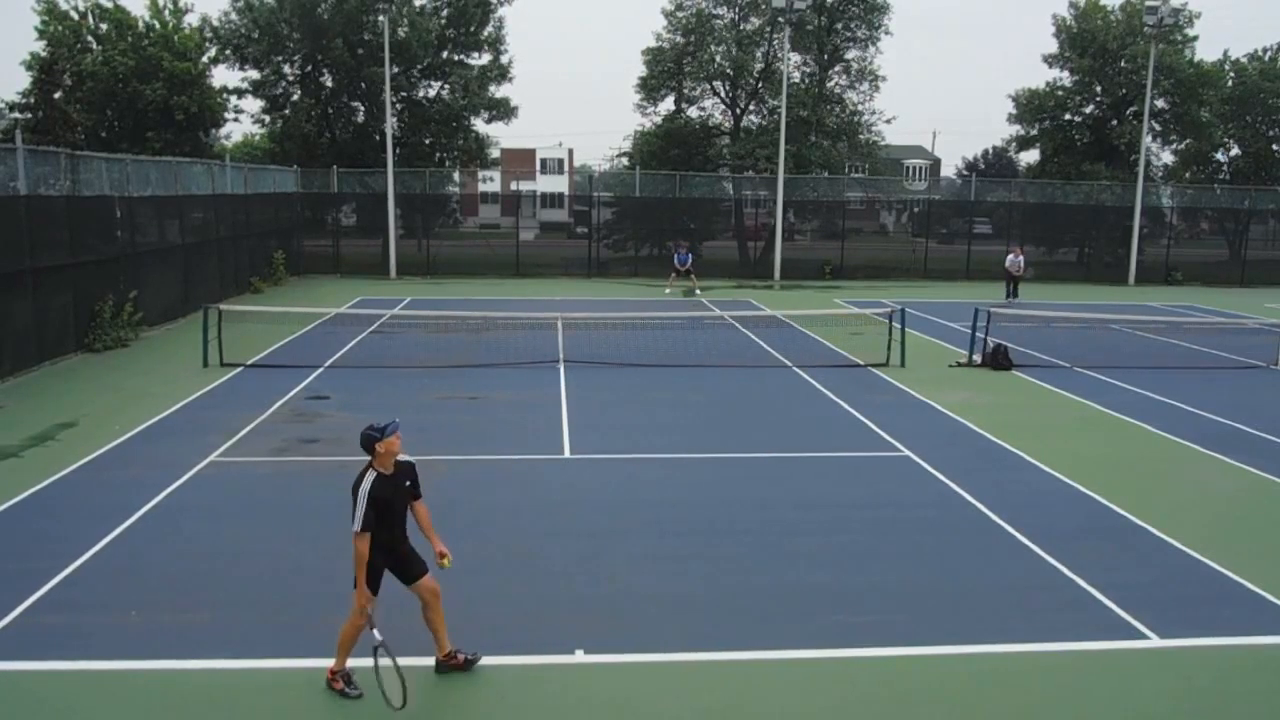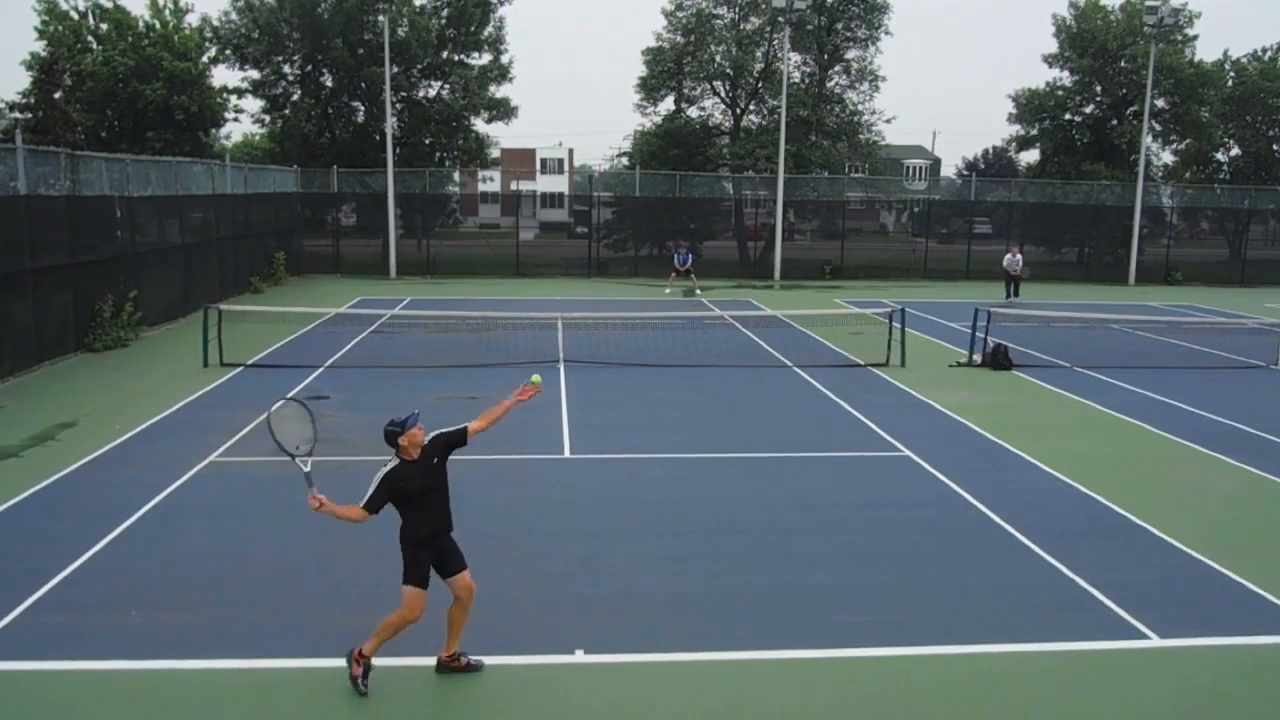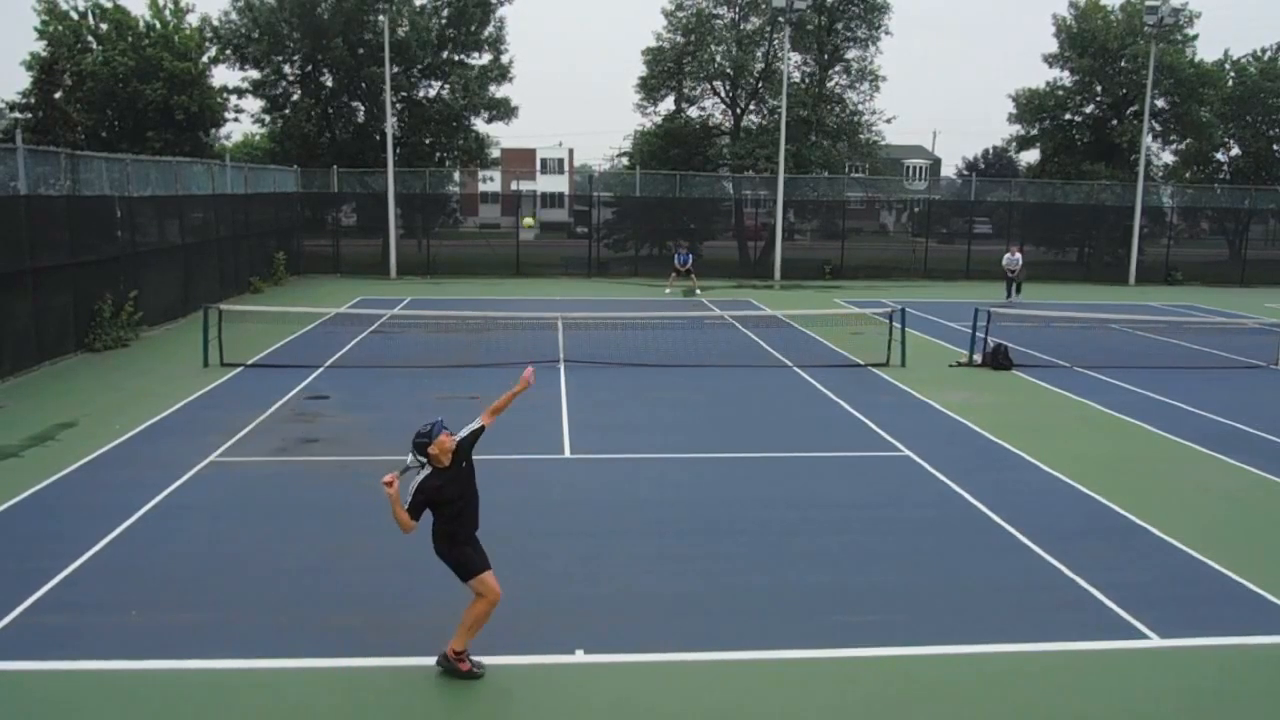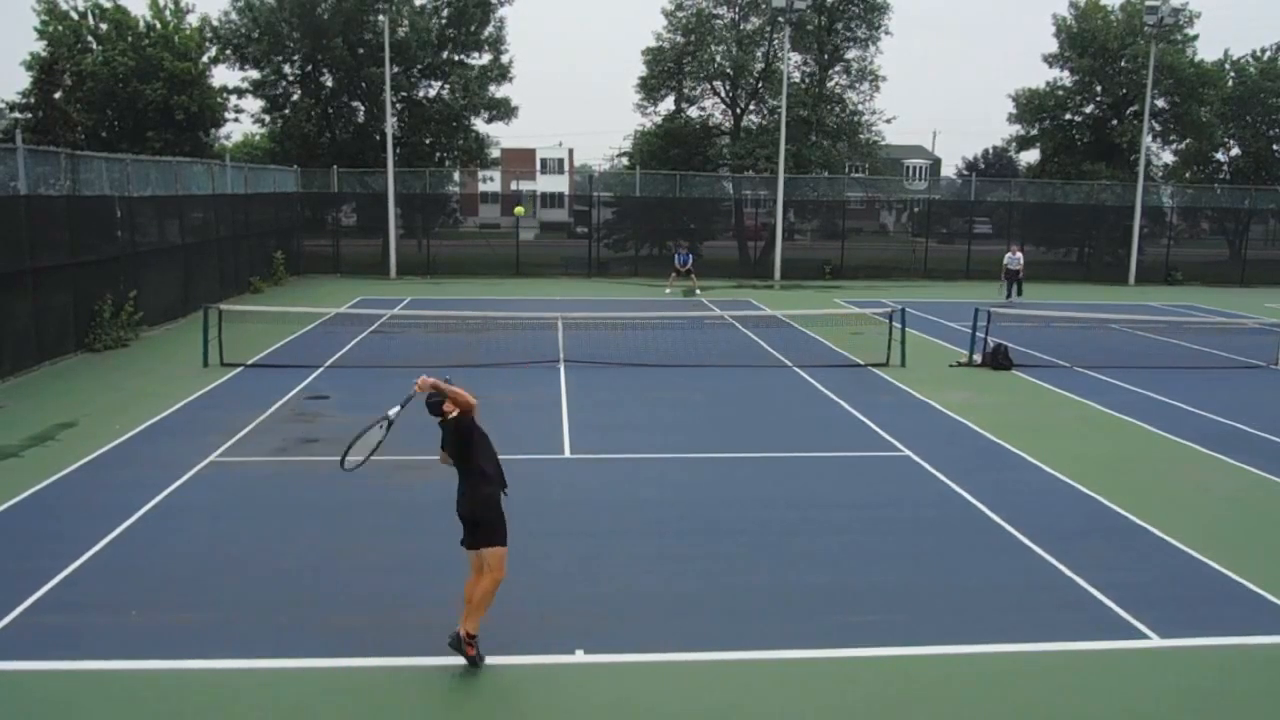
dt=0.3s
person 1, frame 1
left shoulder: (407, 467)
right shoulder: (366, 487)
left elbow: (416, 505)
right elbow: (361, 539)
left wrist: (435, 541)
right wrist: (361, 587)
left hip: (400, 547)
right hip: (373, 553)
left knee: (431, 595)
right knee: (361, 615)
left ankle: (446, 656)
right ankle: (337, 672)
person 1, frame 2
left shoulder: (436, 443)
right shoulder: (389, 476)
left elbow: (479, 425)
right elbow: (361, 513)
left wrist: (514, 400)
right wrist: (328, 507)
left hip: (442, 537)
right hip: (416, 545)
left knee: (466, 591)
right knee: (411, 612)
left ankle: (449, 656)
right ankle: (362, 656)
person 1, frame 3
left shoulder: (461, 446)
right shoulder: (424, 482)
left elbow: (489, 414)
right elbow: (407, 525)
left wrist: (518, 389)
right wrist: (393, 496)
left hip: (466, 536)
right hip: (452, 542)
left knee: (486, 594)
right knee: (491, 593)
left ankle: (456, 651)
right ankle: (454, 653)
person 1, frame 4
left shoulder: (460, 422)
right shoulder: (455, 427)
right elbow: (468, 401)
right wrist: (436, 385)
left hip: (472, 503)
right hip: (483, 503)
left knee: (479, 573)
right knee: (494, 572)
left ankle: (464, 632)
right ankle: (467, 634)
